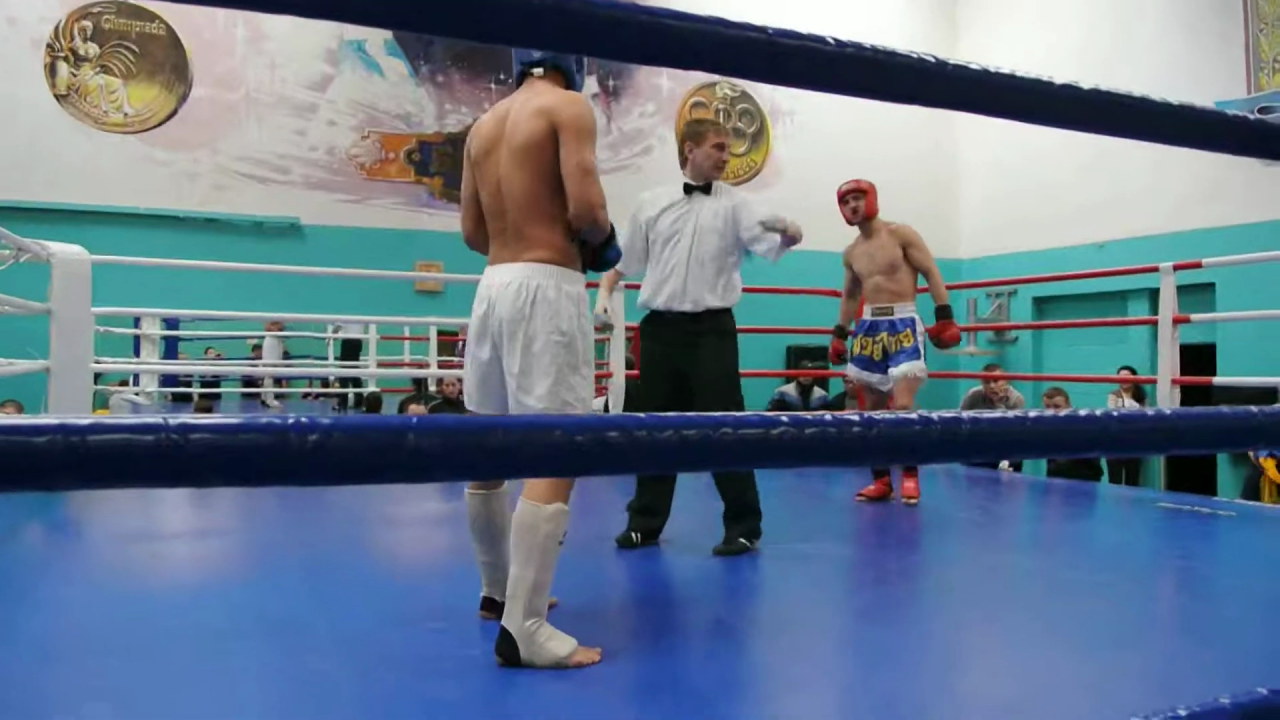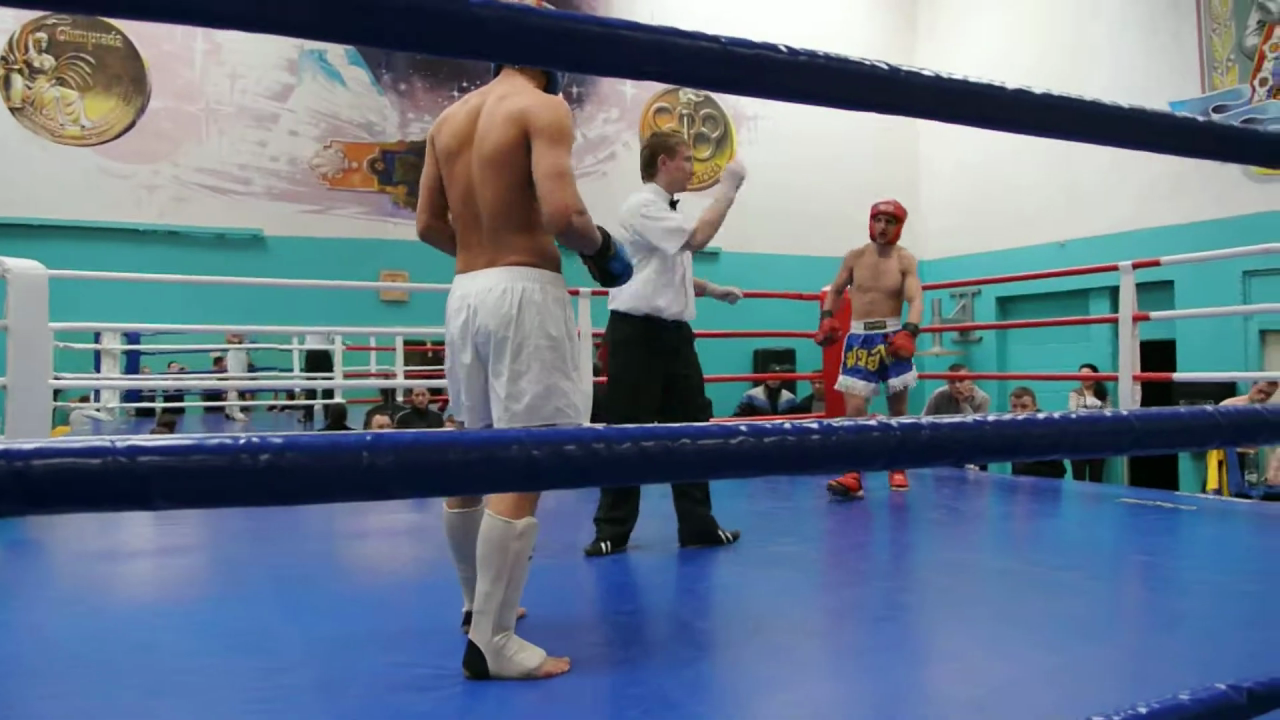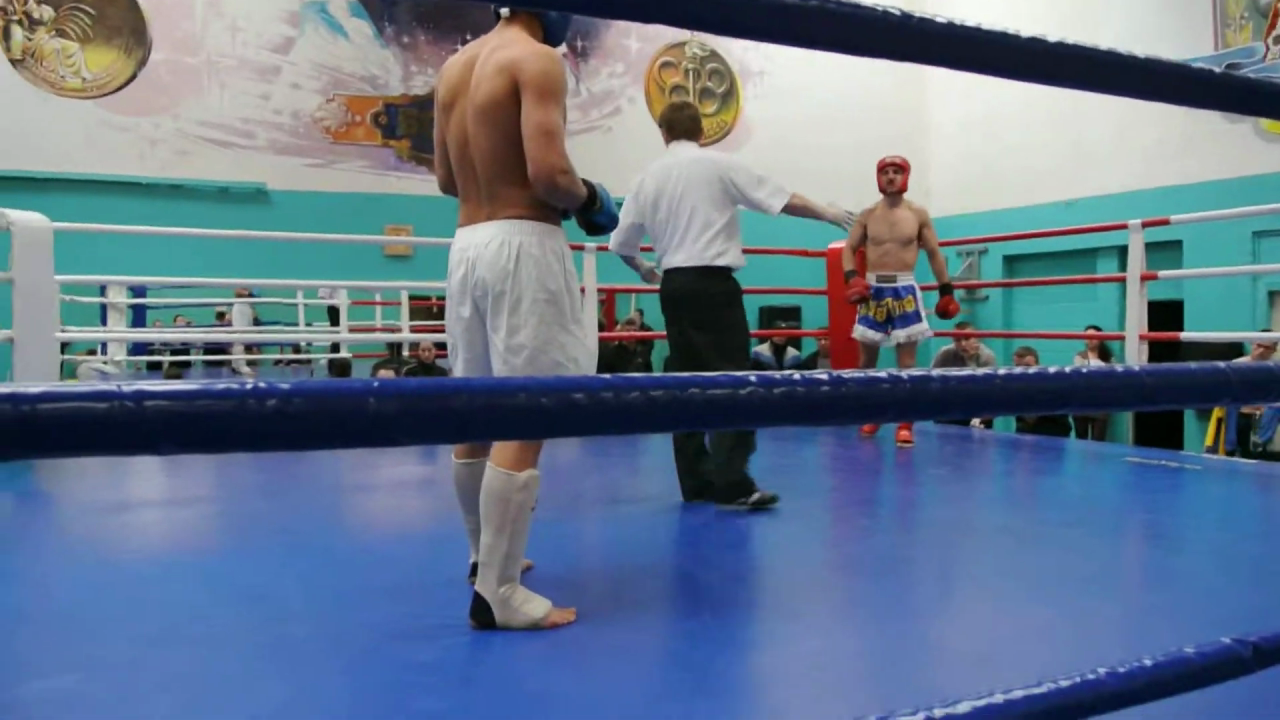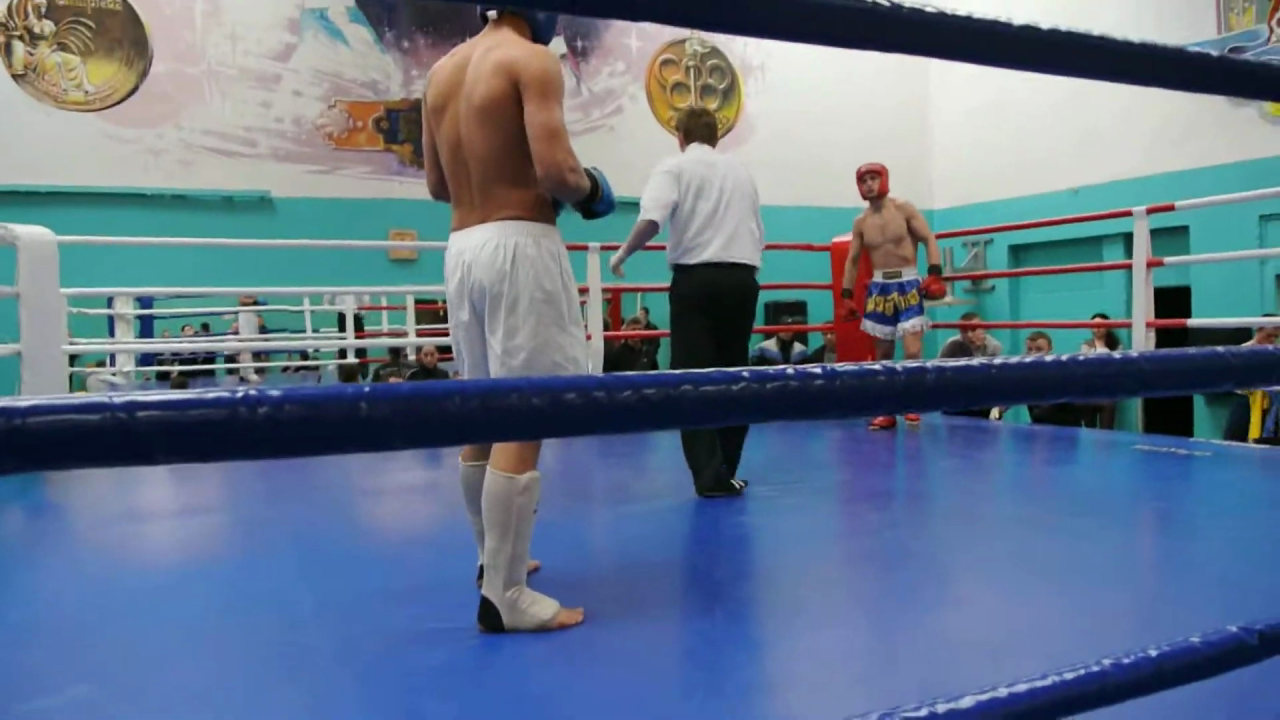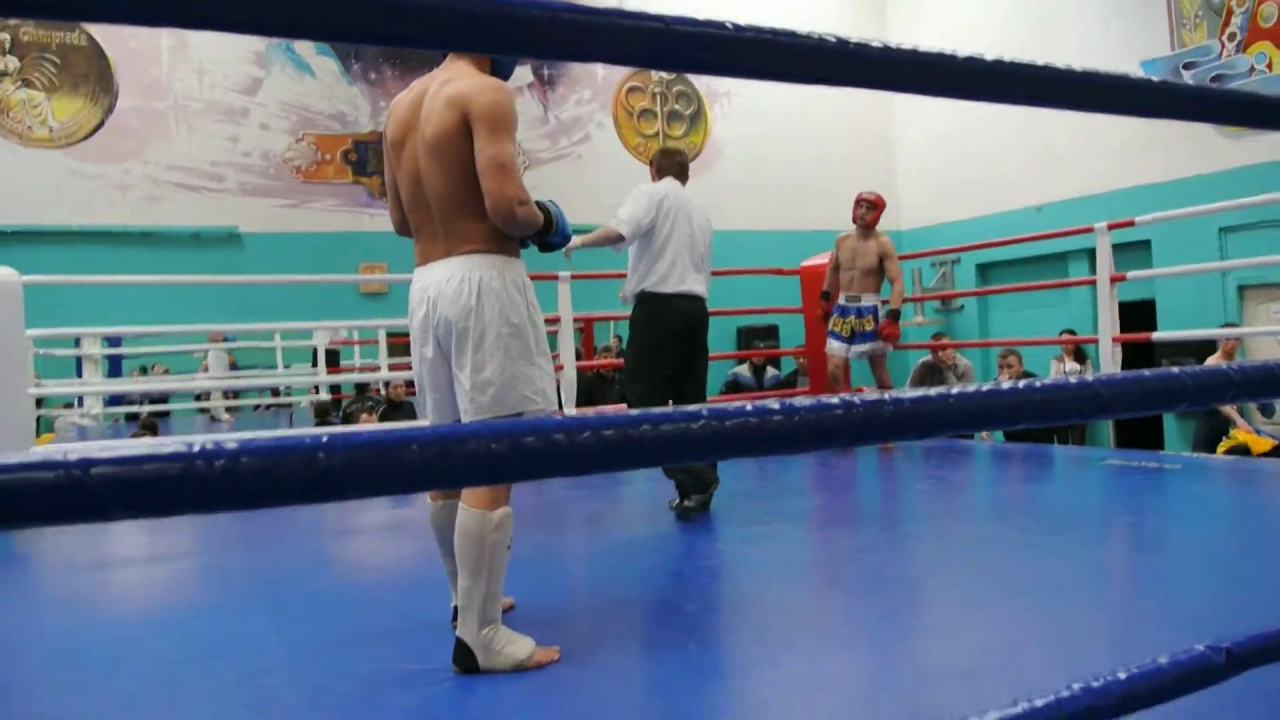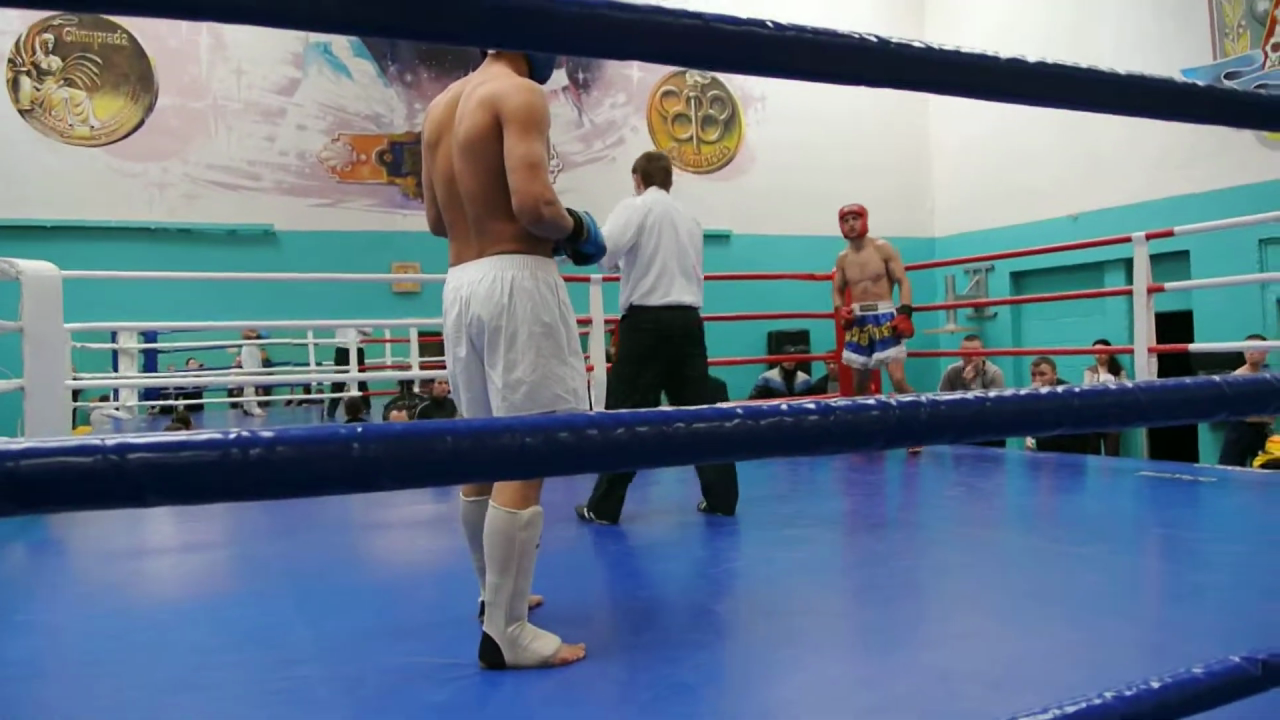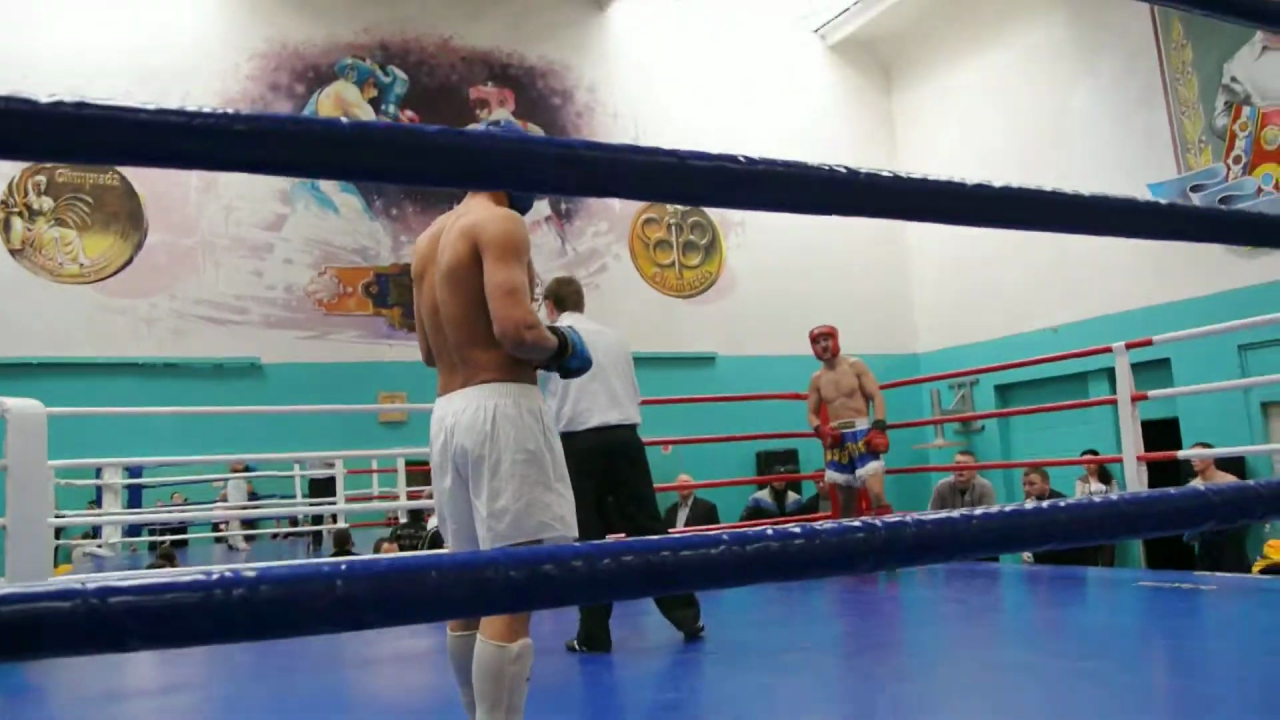
dt=0.5s
person 1, frame 1
left shoulder: (485, 124)
right shoulder: (568, 106)
left elbow: (473, 231)
right elbow: (586, 210)
right wrist: (604, 238)
left hip: (494, 286)
right hip: (545, 288)
left ankle: (499, 588)
right ankle: (524, 629)
person 1, frame 2
left shoulder: (449, 119)
right shoulder: (544, 109)
left elbow: (427, 226)
right elbow: (562, 213)
right wrist: (602, 249)
left hip: (467, 296)
right hip: (525, 294)
left ankle: (480, 603)
right ankle: (491, 642)
person 1, frame 3
left shoulder: (453, 68)
right shoulder: (536, 60)
right elbow: (549, 172)
right wrist: (589, 198)
left hip: (468, 244)
right hip: (523, 246)
left ankle: (485, 556)
right ankle: (497, 593)
person 1, frame 4
left shoulder: (441, 71)
right shoulder: (531, 60)
right elbow: (556, 170)
right wrist: (590, 189)
left hip: (463, 248)
right hip: (520, 247)
right knee: (523, 422)
left ankle: (494, 558)
right ankle: (504, 596)
person 1, frame 5
left shoulder: (403, 104)
right shoulder: (486, 91)
right elbow: (506, 205)
right wrist: (549, 223)
left hip: (428, 284)
right hip: (484, 281)
left ankle: (470, 599)
right ankle: (479, 636)
person 1, frame 6
left shoulder: (440, 106)
right shoulder: (520, 94)
right elbow: (535, 203)
right wrist: (575, 228)
left hip: (462, 283)
right hip: (516, 281)
left ankle: (497, 595)
right ankle: (504, 633)
person 1, frame 7
left shoulder: (428, 240)
right shoulder: (500, 223)
right elbow: (515, 328)
right wrist: (559, 344)
left hip: (449, 414)
right hip: (503, 409)
person 2, frame 1
left shoulder: (734, 203)
right shoulder: (651, 203)
left elbow: (772, 240)
right elbow: (623, 259)
left wrist: (787, 230)
right wrist: (605, 295)
left hip: (712, 327)
right hip: (661, 326)
left ankle: (743, 524)
right ankle: (646, 521)
person 2, frame 2
left shoulder: (668, 210)
right shoulder: (641, 207)
right elbow: (698, 238)
left wrist: (710, 289)
right wrist: (727, 190)
left hip: (673, 333)
right hip: (636, 333)
left knee: (691, 427)
left ankle: (697, 523)
right ankle: (611, 530)
person 2, frame 3
left shoulder: (649, 176)
right shoulder: (719, 164)
left elbow: (621, 243)
right elbow: (781, 199)
left wrist: (644, 269)
right wrist: (826, 214)
left hip: (674, 284)
right hip: (711, 283)
left knee: (688, 378)
right knee: (732, 375)
left ankle: (698, 477)
right ankle: (730, 480)
person 2, frame 4
left shoulder: (675, 167)
right shoulder: (741, 172)
left elbow: (652, 219)
left wrist: (623, 253)
left hip: (695, 279)
right hip: (741, 278)
left knee: (694, 376)
right knee: (732, 372)
left ankle: (711, 475)
right ankle: (726, 467)
person 2, frame 5
left shoulder: (651, 193)
right shoulder: (701, 212)
left elbow: (620, 231)
left wrist: (580, 240)
left hip: (658, 307)
right hip: (695, 308)
left knee: (647, 399)
right knee: (691, 400)
left ankle: (695, 480)
right ankle: (695, 489)
person 2, frame 6
left shoulder: (634, 208)
right shoulder: (690, 218)
left hip: (646, 320)
right hip: (688, 319)
left knee: (625, 412)
right knee: (698, 408)
left ankle: (604, 505)
right ankle: (722, 495)
person 2, frame 7
right shoulder: (614, 337)
left hip: (580, 444)
right hip: (624, 439)
left knee: (587, 540)
right knee: (648, 529)
left ankle: (593, 634)
right ankle: (687, 616)
person 3, frame 1
left shoulder: (902, 234)
right shoulder: (851, 253)
left elbow: (931, 272)
left wrist: (945, 317)
right wrist: (839, 334)
left hip: (903, 324)
right hip: (869, 326)
left knee: (902, 405)
right knee: (872, 408)
left ankle: (909, 475)
right ankle: (881, 479)
person 3, frame 2
left shoulder: (906, 261)
right shoulder: (855, 257)
left elbow: (916, 300)
right elbow: (835, 291)
left wrist: (909, 334)
right wrist: (827, 319)
left hip: (891, 337)
right hip: (859, 338)
left knee: (898, 410)
right knee: (855, 410)
left ankle: (898, 470)
right ankle: (852, 476)
person 3, frame 3
left shoulder: (918, 214)
right shoulder: (867, 215)
left elbow: (934, 254)
right elbow: (849, 249)
left wrist: (946, 292)
right wrist: (852, 278)
left hip: (904, 290)
right hip: (873, 290)
left knee: (906, 364)
right knee: (866, 361)
left ankle: (905, 425)
person 3, frame 4
left shoulder: (904, 208)
right shoulder: (861, 222)
left elbow: (929, 240)
right elbow: (852, 261)
left wrist: (935, 274)
right wrist: (847, 297)
left hip: (908, 284)
right hip: (879, 287)
left knee: (913, 352)
right knee: (883, 355)
right ankle: (887, 412)
person 3, frame 5
left shoulder: (883, 244)
right shoulder: (842, 240)
left elbow: (897, 283)
left wrist: (893, 317)
right wrist: (825, 298)
left hip: (868, 312)
right hip: (842, 310)
left knee: (880, 376)
right knee: (834, 370)
person 3, frame 6
left shoulder: (882, 248)
right shoulder: (842, 260)
left elbow: (903, 282)
right elbow: (837, 290)
left wrist: (904, 315)
right wrist: (840, 308)
left hip: (885, 318)
right hip: (856, 319)
left knee: (900, 384)
right knee: (863, 387)
person 3, frame 7
left shoulder: (855, 366)
right shoulder: (817, 379)
left elbow: (877, 397)
right elbow: (812, 413)
left wrist: (879, 429)
right wrist: (821, 430)
left hip: (861, 435)
right hip: (837, 440)
left knee: (876, 493)
right knee: (846, 503)
